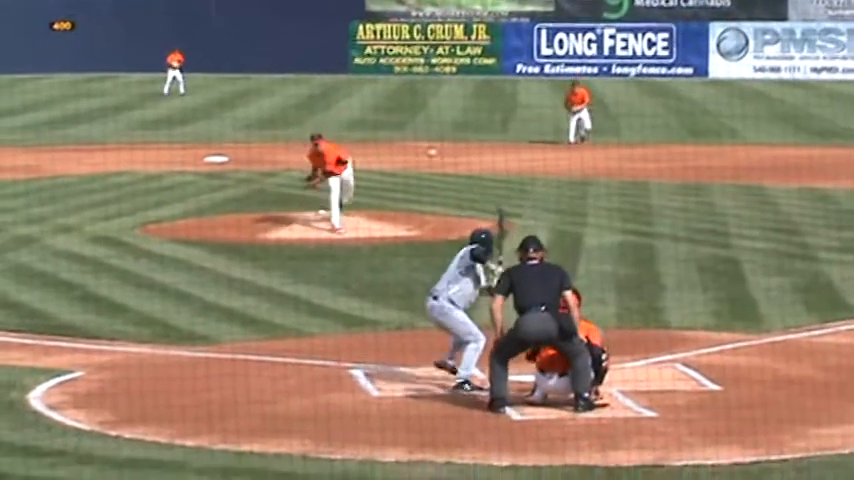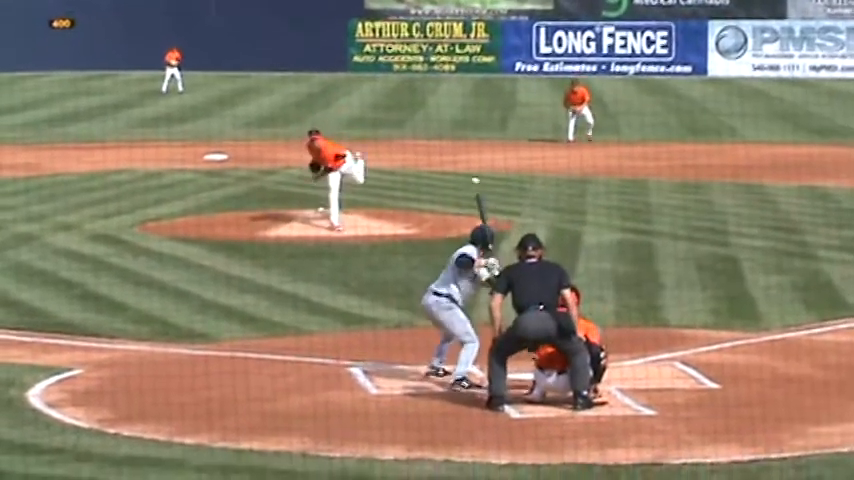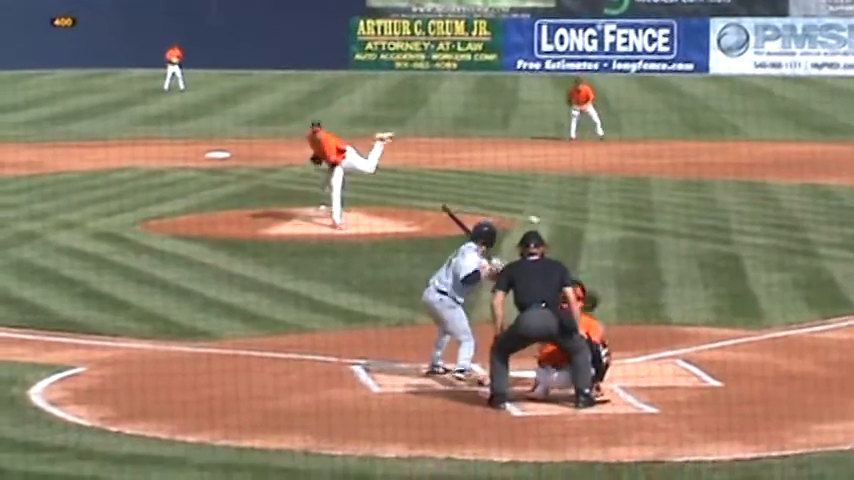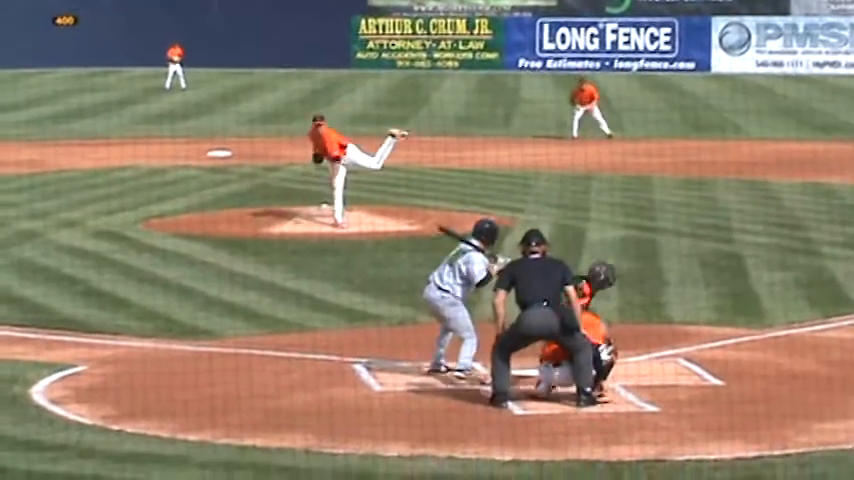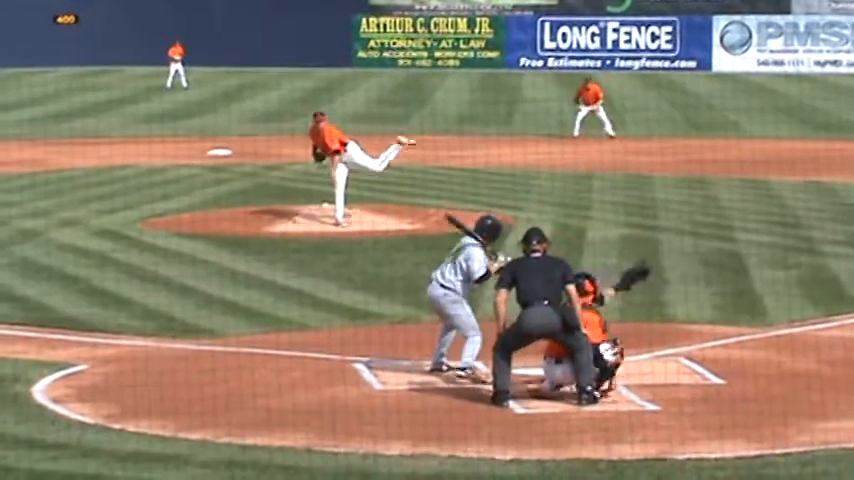
dt=0.1s
person 1, frame 1
left shoulder: (510, 273)
right shoulder: (557, 271)
left elbow: (495, 306)
right elbow: (572, 304)
left wrist: (499, 335)
right wrist: (576, 333)
left hip: (525, 324)
right hip: (552, 323)
left knee: (499, 355)
right knee: (580, 353)
left ankle: (498, 400)
right ankle: (583, 399)
person 1, frame 2
left shoulder: (509, 271)
right shoulder: (556, 269)
left elbow: (494, 304)
right elbow: (570, 302)
left wrist: (497, 334)
right wrist: (574, 331)
left hip: (524, 323)
right hip: (550, 322)
left knee: (497, 352)
right knee: (579, 351)
left ankle: (497, 398)
right ankle: (581, 397)
person 1, frame 3
left shoulder: (511, 269)
right shoulder: (558, 267)
left elbow: (496, 302)
right elbow: (572, 300)
left wrist: (499, 332)
right wrist: (576, 329)
left hip: (526, 321)
right hip: (552, 320)
left knee: (499, 350)
right knee: (580, 349)
left ankle: (499, 396)
right ankle: (583, 395)
person 1, frame 4
left shoulder: (513, 267)
right shoulder: (559, 265)
left elbow: (498, 301)
right elbow: (573, 299)
left wrist: (500, 331)
right wrist: (579, 328)
left hip: (527, 320)
right hip: (554, 319)
left knee: (500, 349)
right knee: (582, 347)
left ankle: (500, 394)
right ankle: (585, 393)
person 1, frame 5
left shoulder: (513, 266)
right shoulder: (560, 264)
left elbow: (499, 300)
right elbow: (574, 297)
left wrist: (501, 330)
right wrist: (580, 327)
left hip: (528, 318)
right hip: (555, 317)
left knee: (502, 348)
right knee: (582, 346)
left ankle: (502, 393)
right ankle: (586, 392)
person 2, frame 1
left shoulder: (476, 266)
right shoulder: (468, 252)
left elbow: (483, 288)
right elbow: (477, 253)
left wrist: (494, 285)
right wrist: (491, 267)
left hip: (441, 305)
right hip: (443, 306)
left knee: (464, 332)
right knee: (477, 339)
left ankle: (447, 361)
right ankle: (462, 381)
person 2, frame 2
left shoulder: (472, 255)
right shoulder: (468, 253)
left elbow: (484, 279)
right elbow: (463, 261)
left wrist: (492, 271)
right wrist: (485, 263)
left hip: (432, 300)
right hip: (443, 302)
left knee: (450, 332)
right knee: (471, 341)
left ankle: (435, 367)
right ankle: (461, 378)
person 2, frame 3
left shoulder: (473, 253)
right shoulder: (470, 253)
left elbow: (490, 274)
right elbow: (469, 279)
left wrist: (492, 268)
right wrist: (488, 268)
left hip: (432, 295)
right hip: (444, 300)
left knee: (447, 329)
right knee: (466, 340)
left ankle: (435, 365)
right ankle: (462, 369)
person 2, frame 4
left shoulder: (466, 246)
right shoulder: (474, 254)
left elbow: (483, 268)
right elbow: (481, 282)
left wrist: (494, 266)
right wrist: (495, 268)
left hip: (432, 291)
right hip: (446, 297)
left knee: (448, 326)
right knee: (469, 336)
left ankle: (436, 364)
right ankle: (463, 368)
person 2, frame 5
left shoulder: (468, 242)
right shoulder: (475, 250)
left elbow: (482, 267)
right elbow: (480, 278)
left wrist: (496, 264)
right wrist: (495, 266)
left hip: (435, 289)
right hip: (448, 295)
left knee: (450, 325)
right knee: (474, 335)
left ankle: (438, 363)
right ankle: (465, 367)
person 3, frame 1
right shoulder: (588, 325)
left elbow: (531, 356)
right elbow: (596, 354)
right wrist: (596, 384)
left hip: (543, 382)
right hip: (567, 383)
right knee: (602, 355)
left ankle: (537, 394)
person 3, frame 2
right shoulder: (586, 324)
right elbow: (594, 352)
right wrist: (595, 382)
left hip: (542, 379)
right hip: (565, 380)
right knee: (599, 353)
left ankle: (536, 391)
person 3, frame 3
right shoulder: (589, 320)
right elbow: (594, 350)
right wrist: (597, 380)
left hip: (543, 376)
right hip: (567, 376)
right knee: (603, 350)
left ankle: (539, 389)
right ankle: (590, 390)
person 3, frame 4
right shoulder: (592, 319)
right elbow: (594, 352)
right wrist: (600, 376)
left hip: (546, 371)
right hip: (566, 372)
right knee: (609, 346)
left ankle: (544, 385)
right ankle: (592, 388)
person 3, frame 5
right shoulder: (593, 316)
right elbow: (593, 351)
right wrist: (608, 374)
left hip: (549, 369)
right hip: (568, 371)
right knee: (615, 347)
left ankle: (549, 384)
right ankle: (593, 388)
person 4, frame 1
left shoulder: (330, 150)
right shoulder: (311, 154)
left elbow: (327, 172)
left wrist: (316, 181)
right wrist: (313, 174)
left hip: (344, 169)
right hip: (331, 174)
left knee: (348, 192)
right knee: (334, 191)
left ankle: (344, 201)
right ankle: (336, 224)
person 4, frame 2
left shoulder: (326, 147)
right shoulder: (309, 145)
left elbow: (328, 169)
left wrist: (317, 176)
right wrist: (314, 162)
left hip: (345, 162)
right hip: (333, 168)
left knee: (360, 179)
right knee: (333, 191)
left ankle: (358, 159)
right ankle: (335, 223)
person 4, frame 3
left shoulder: (325, 140)
right shoulder: (309, 138)
left elbow: (333, 163)
left wrist: (328, 179)
right wrist: (316, 155)
left hip: (347, 157)
right hip: (332, 162)
left knee: (370, 168)
right knee: (335, 188)
left ankle: (380, 141)
right ankle: (336, 220)
person 4, frame 4
left shoulder: (328, 135)
right shoulder: (311, 134)
left elbow: (336, 157)
left wrist: (333, 176)
right wrist: (316, 153)
left hip: (349, 153)
right hip: (335, 160)
left knee: (375, 164)
right knee: (337, 188)
left ankle: (392, 136)
right ankle: (338, 219)
person 4, frame 5
left shoulder: (328, 130)
right shoulder: (312, 132)
left elbow: (336, 152)
left wrist: (333, 170)
right wrist: (315, 152)
left hip: (350, 151)
right hip: (338, 158)
left knee: (378, 166)
right knee: (339, 187)
left ankle: (400, 143)
right ankle: (339, 218)
